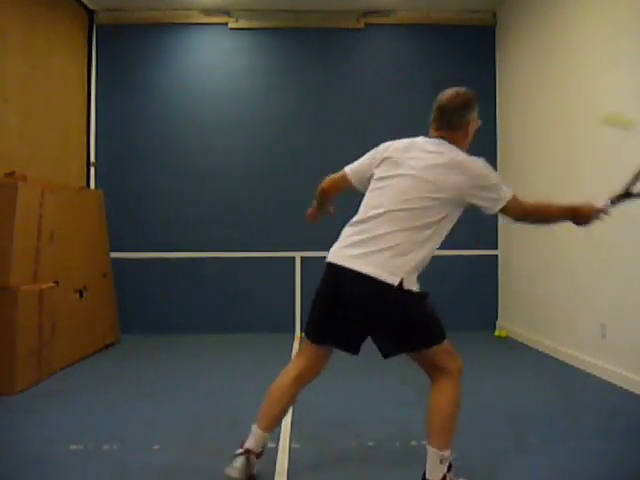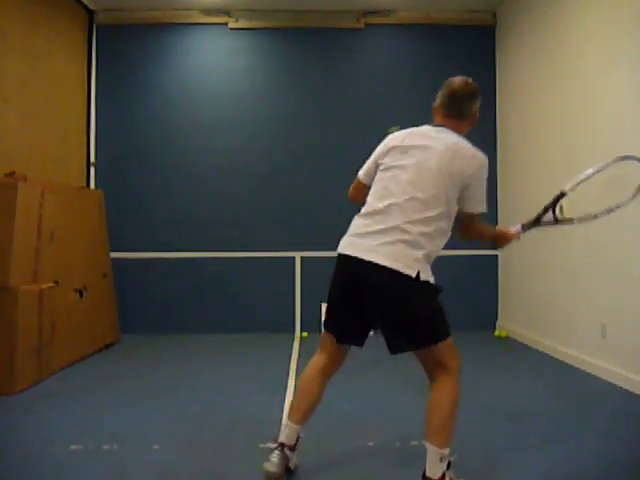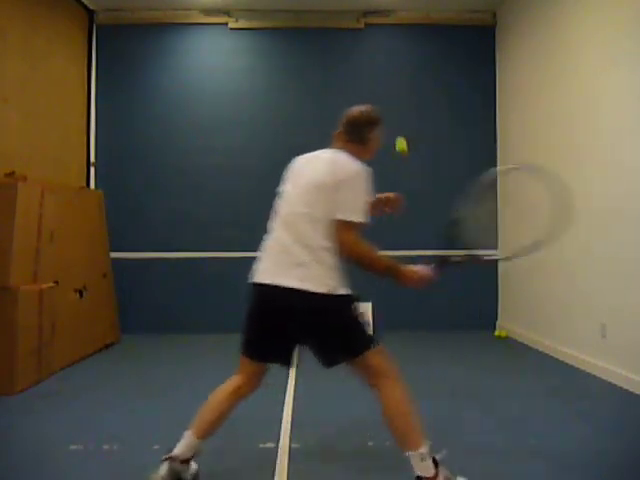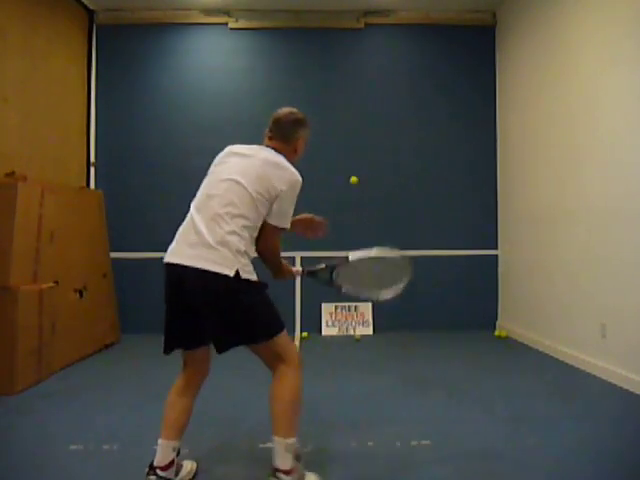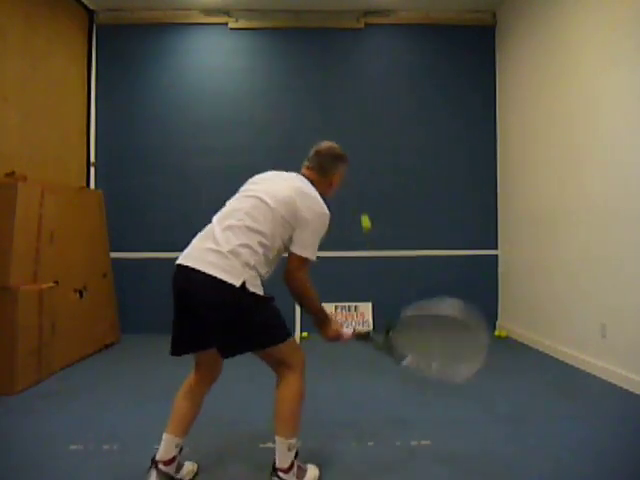
dt=0.4s
person 1, frame 1
left shoulder: (393, 149)
right shoulder: (470, 170)
left elbow: (329, 186)
right elbow: (519, 211)
left wrist: (318, 207)
right wrist: (574, 212)
left hip: (340, 267)
right hip: (387, 283)
left knee: (305, 364)
right knee: (447, 370)
person 1, frame 2
left shoulder: (396, 138)
right shoulder: (473, 160)
left elbow: (356, 194)
right elbow: (468, 229)
right wrist: (500, 237)
left hip: (353, 257)
right hip: (401, 273)
left knee: (327, 358)
right knee: (445, 370)
person 1, frame 3
left shoulder: (301, 162)
right shoulder: (354, 172)
right elbow: (347, 243)
left wrist: (364, 206)
right wrist: (401, 273)
left hip: (266, 283)
right hip: (316, 293)
left knee: (246, 379)
right knee: (383, 376)
person 1, frame 4
left shoulder: (230, 152)
right shoulder: (288, 176)
right elbow: (267, 245)
left wrist: (289, 223)
right wrist: (282, 270)
left hip: (179, 264)
right hip: (223, 274)
left knee: (193, 371)
right knee: (286, 361)
person 1, frame 5
left shoulder: (265, 177)
right shoulder: (317, 209)
right elbow: (295, 277)
right wrist: (326, 323)
left hip: (188, 268)
right hip: (227, 283)
left knee: (205, 371)
right knee: (291, 365)
